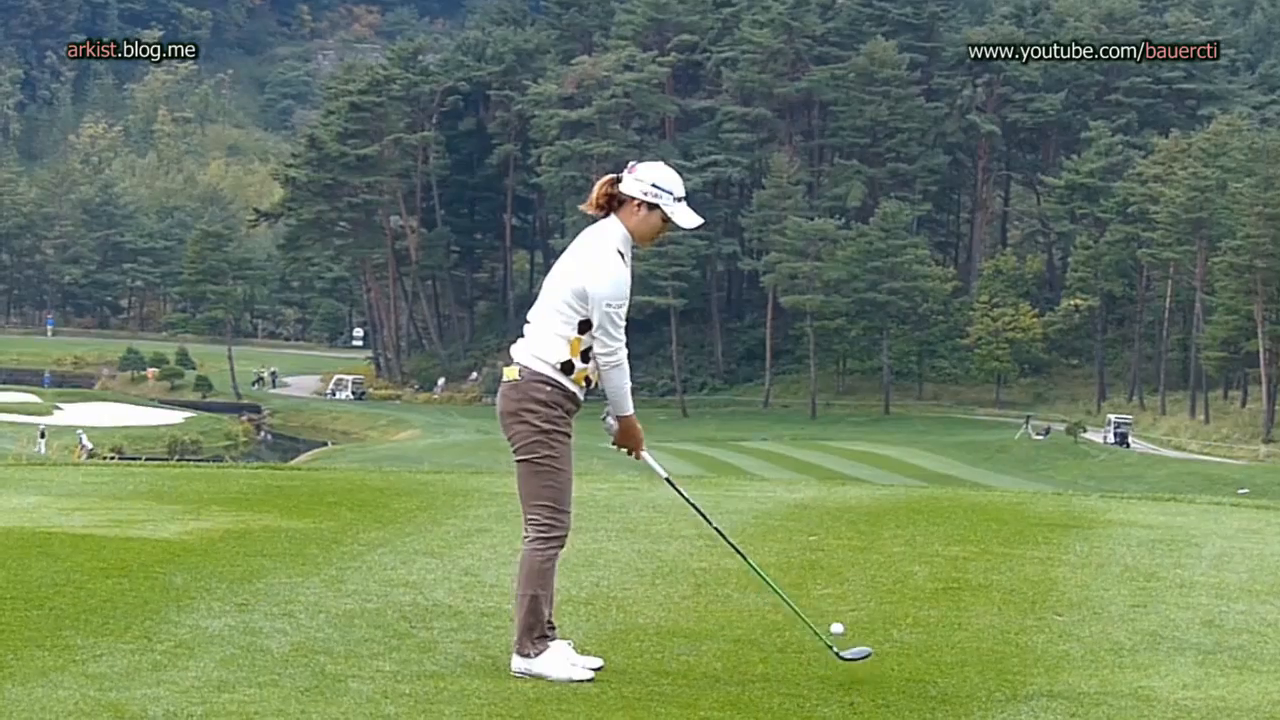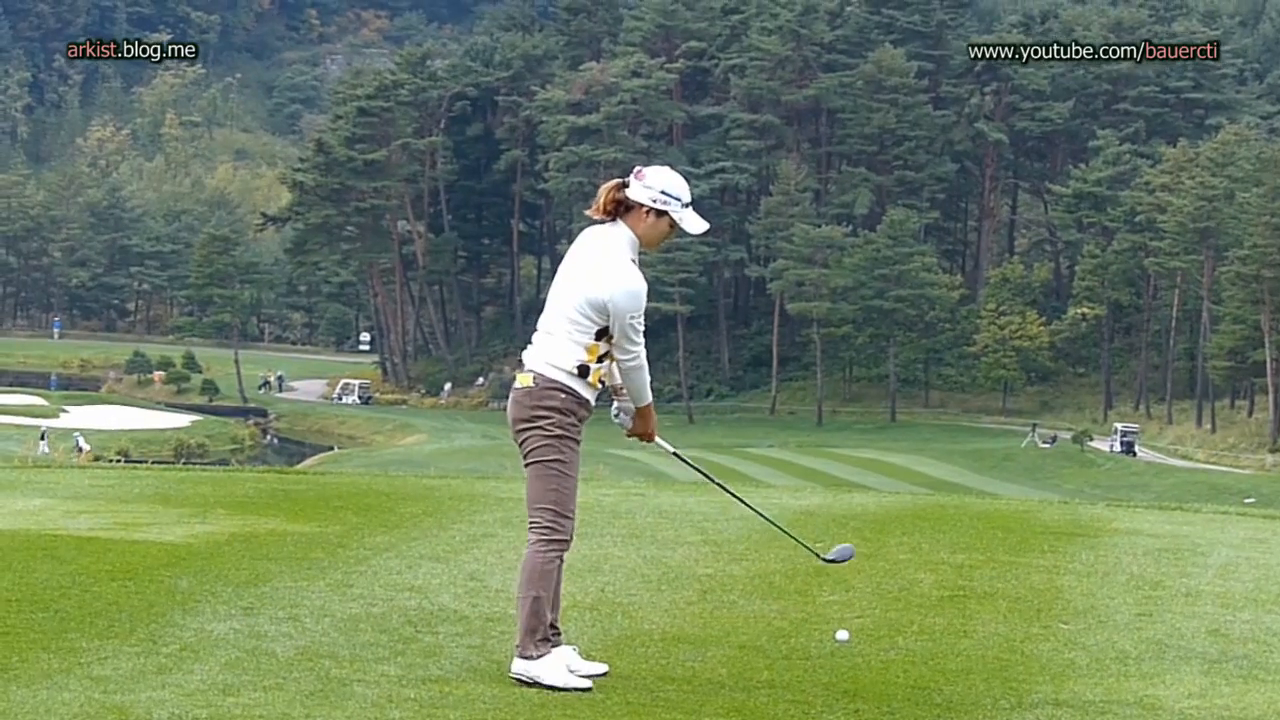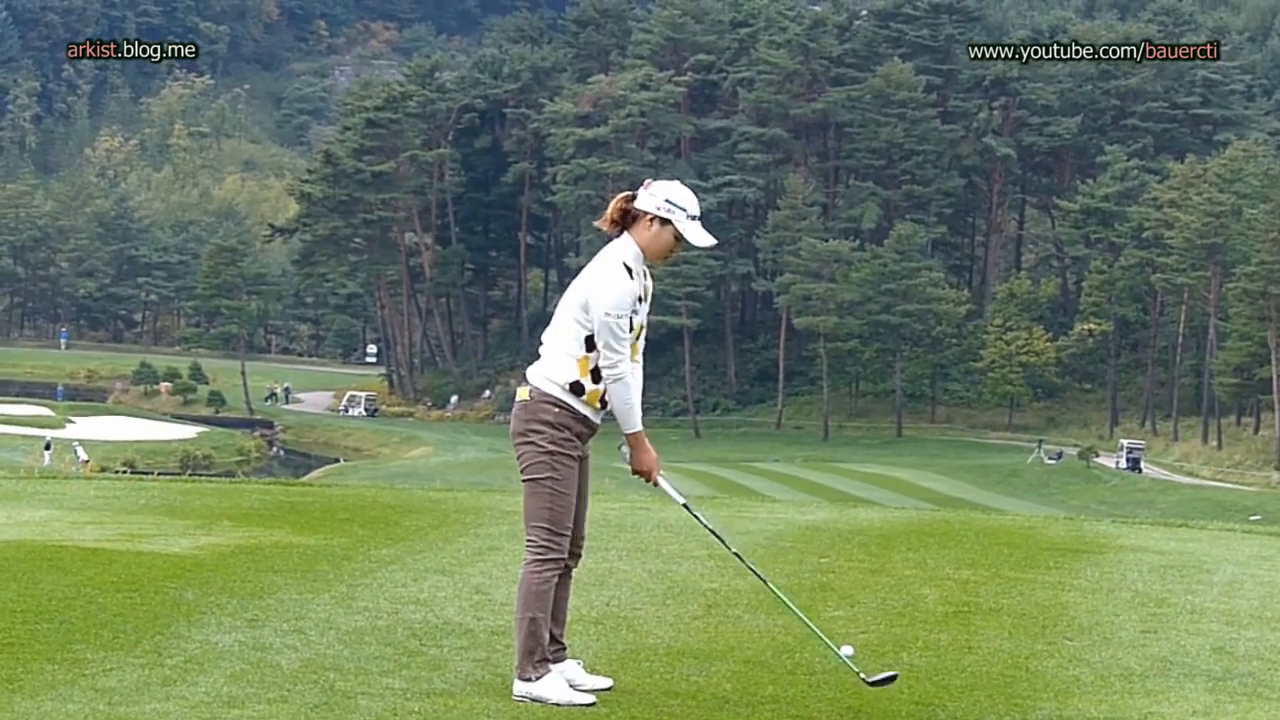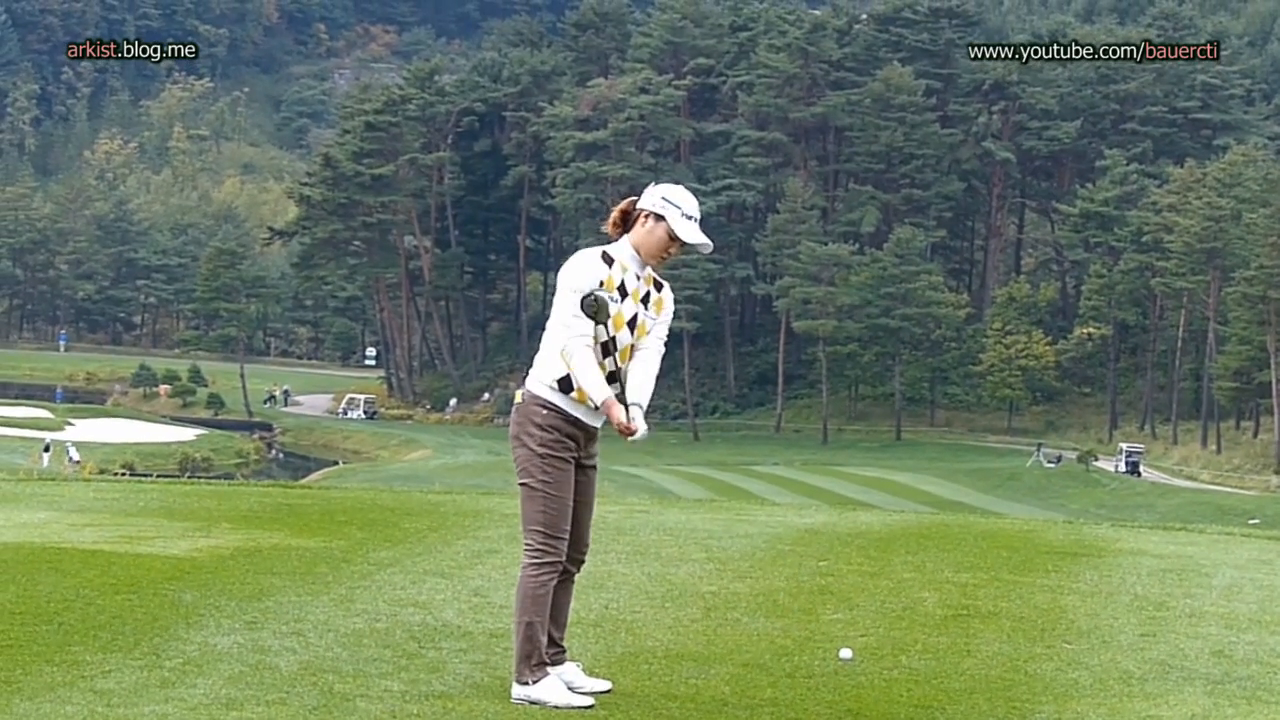
dt=0.4s
person 1, frame 1
left shoulder: (603, 241)
right shoulder: (609, 266)
right elbow: (610, 352)
left wrist: (621, 412)
right wrist: (627, 420)
left hip: (544, 395)
right hip: (537, 394)
left knee: (547, 527)
right knee: (548, 526)
left ankle: (544, 639)
right ankle: (529, 651)
person 1, frame 2
left shoulder: (594, 237)
right shoulder: (625, 281)
right elbow: (631, 353)
left wrist: (621, 390)
right wrist: (644, 409)
left hip: (547, 396)
right hip: (552, 403)
left knee: (553, 531)
right knee: (551, 530)
left ankle: (549, 645)
right ankle: (530, 653)
person 1, frame 3
left shoulder: (635, 274)
right shoulder: (614, 279)
left elbow: (629, 361)
right elbow: (615, 367)
left wrist: (634, 434)
right wrist: (638, 441)
left hip: (568, 422)
right hip: (549, 416)
left knee: (567, 550)
right knee: (547, 548)
left ankle: (553, 659)
right ankle: (531, 674)
person 1, frame 4
left shoulder: (660, 296)
right shoulder: (589, 265)
left elbow: (646, 360)
right elbow: (576, 347)
left wrist: (634, 410)
right wrist: (608, 404)
left hip: (583, 429)
right hip: (547, 418)
left knee: (572, 555)
right knee: (546, 552)
left ankle: (553, 662)
right ankle: (529, 676)
